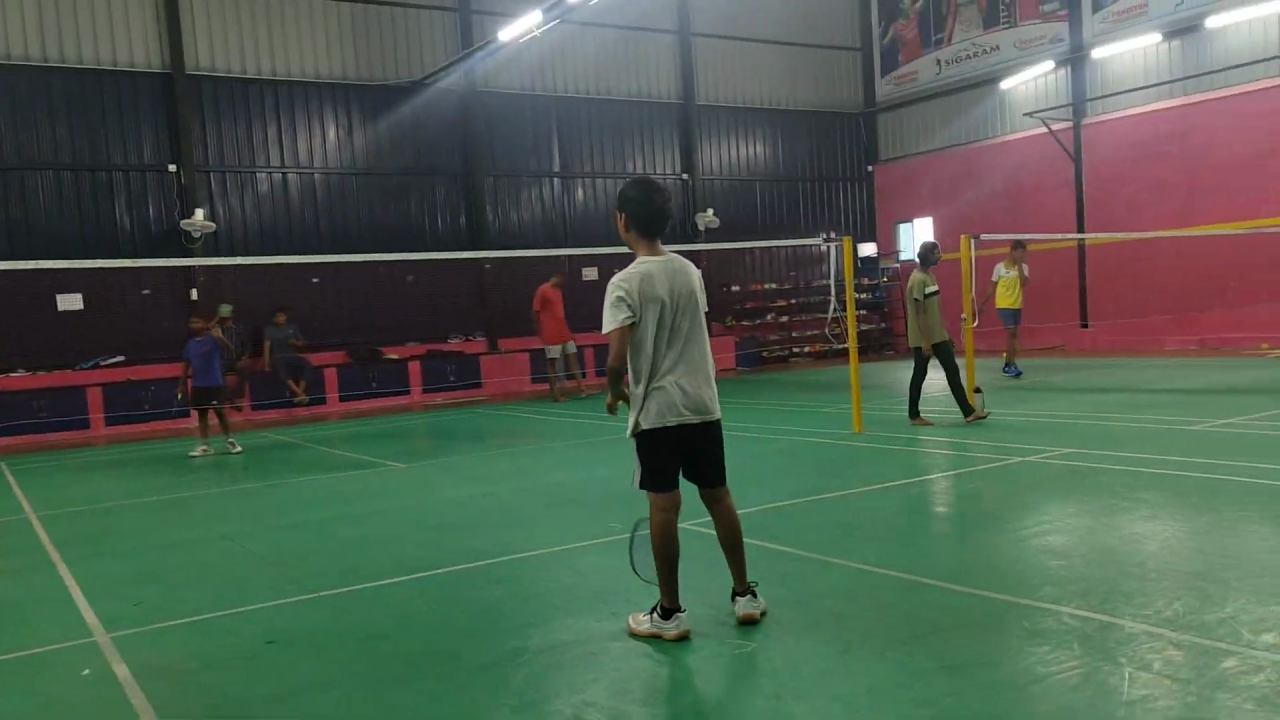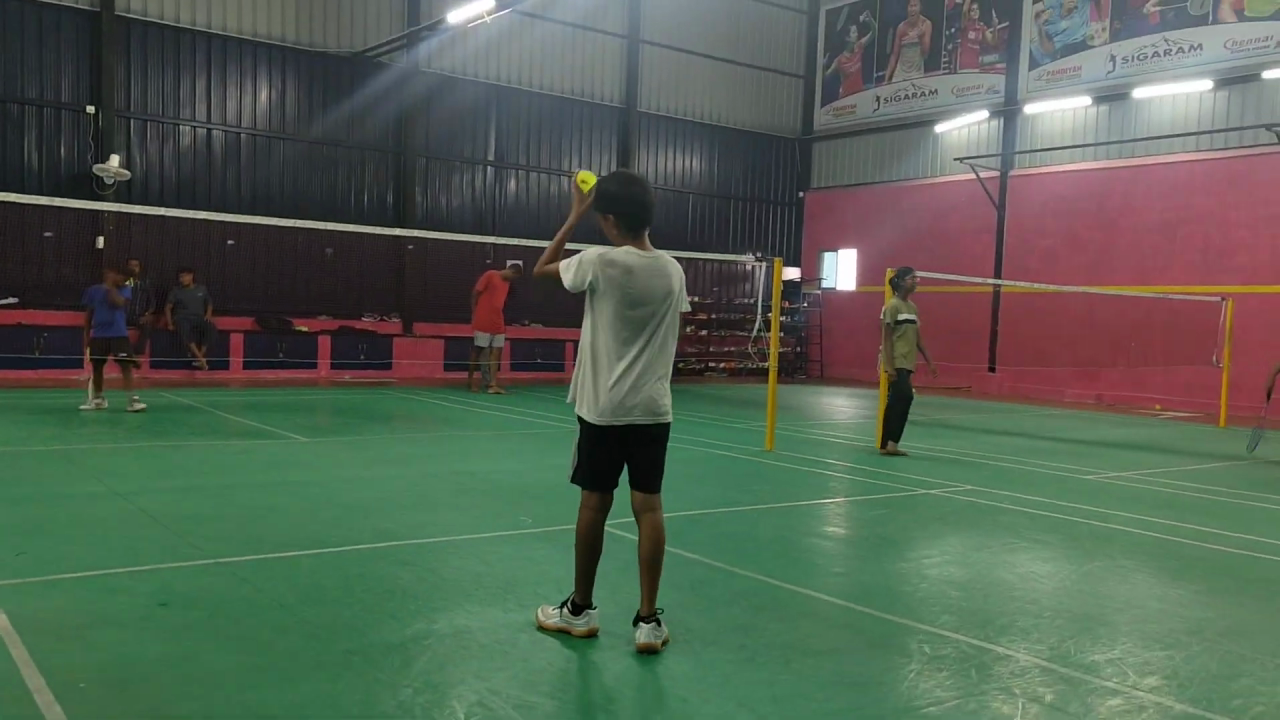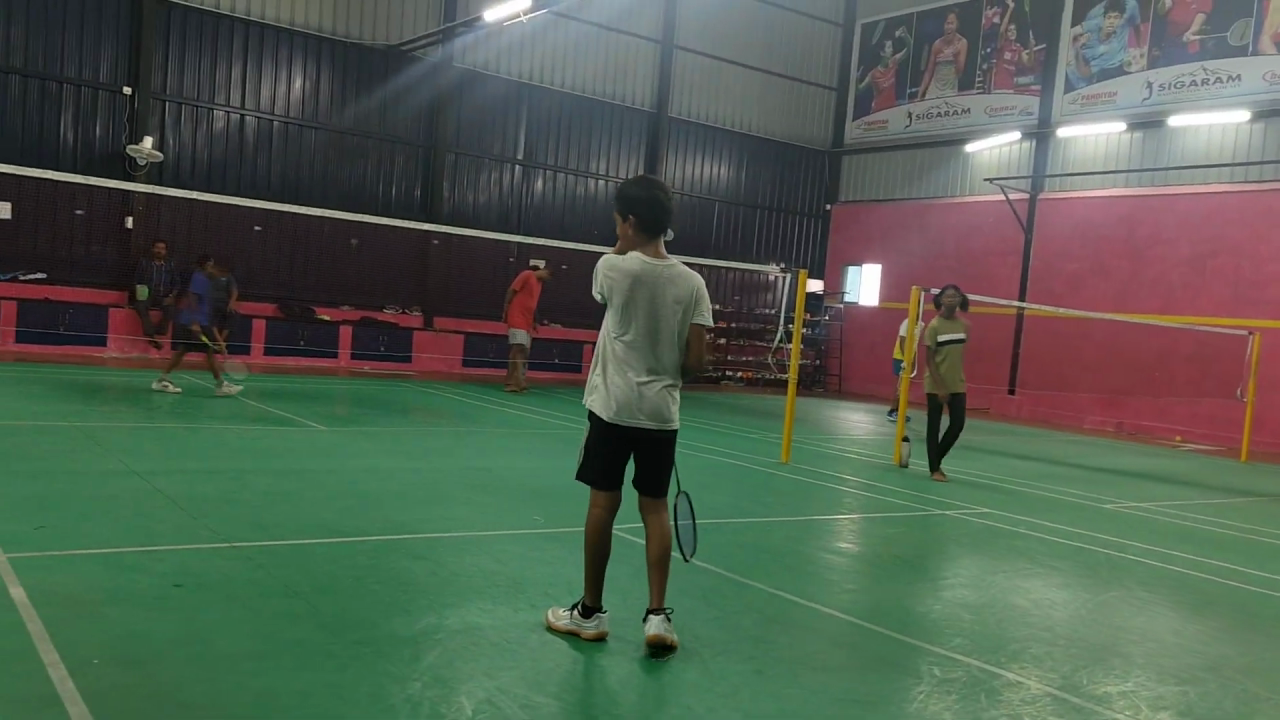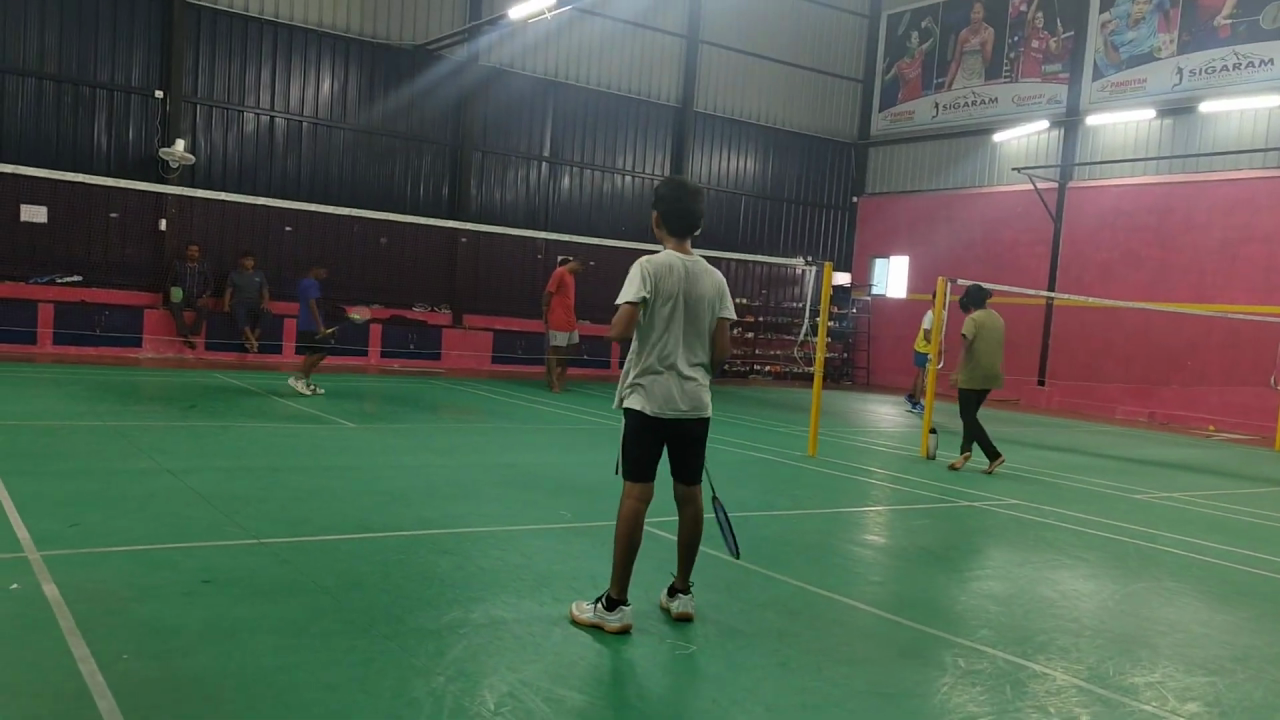
dt=0.7s
person 1, frame 1
left shoulder: (625, 282)
right shoulder: (690, 271)
left elbow: (616, 361)
left wrist: (615, 391)
left hip: (655, 408)
right hip: (702, 402)
left knee: (664, 506)
right knee: (718, 496)
left ankle: (670, 613)
right ankle: (744, 593)
person 1, frame 2
left shoulder: (600, 263)
right shoulder: (673, 270)
left elbow: (542, 269)
left wrist: (574, 216)
left hip: (604, 407)
right hip: (654, 408)
left knee: (594, 504)
right knee: (649, 508)
left ankle: (580, 609)
right ankle: (648, 620)
person 1, frame 3
left shoulder: (612, 268)
right shoulder: (692, 283)
right elbow: (696, 361)
left wrist: (623, 244)
left hip: (611, 406)
right hip: (662, 412)
left knee: (603, 505)
right knee: (656, 509)
left ankle: (591, 612)
right ankle: (657, 615)
person 1, frame 4
left shoulder: (650, 266)
right shoulder: (715, 279)
left elbow: (620, 331)
right elbow: (722, 353)
left wrist: (626, 305)
left hip: (648, 399)
right hip: (695, 405)
left knee: (635, 497)
right knee: (690, 497)
left ankle: (615, 604)
right ankle: (681, 593)
person 2, frame 1
left shoulder: (930, 276)
right shoulder: (918, 280)
right elbow: (919, 313)
left wrist: (944, 333)
right wrist: (925, 342)
left hip: (939, 335)
right hip: (923, 338)
left knee: (953, 371)
right knee: (919, 375)
left ankle: (969, 412)
right ankle: (914, 415)
person 2, frame 2
left shoulder: (912, 307)
right shoulder: (893, 305)
left elbow: (917, 338)
right elbow: (887, 338)
left wrist: (929, 362)
right wrist: (890, 365)
left hip: (908, 362)
right hip: (896, 362)
left knee: (895, 401)
right knee: (906, 396)
left ankle: (887, 444)
right ankle: (892, 440)
person 2, frame 3
left shoulder: (964, 325)
right shoulder: (934, 326)
right elbow: (929, 360)
right wrist: (940, 388)
left hip: (958, 385)
right hip: (935, 385)
left knee: (958, 423)
right knee: (934, 426)
left ankle: (936, 461)
right ankle: (934, 469)
person 2, frame 4
left shoulder: (972, 319)
right shoulder: (998, 319)
left elbow: (966, 348)
left wrist: (958, 373)
left hip: (972, 376)
right hip: (991, 376)
left knee: (968, 417)
right knee: (970, 416)
left ankle: (994, 455)
right ankle: (966, 452)
